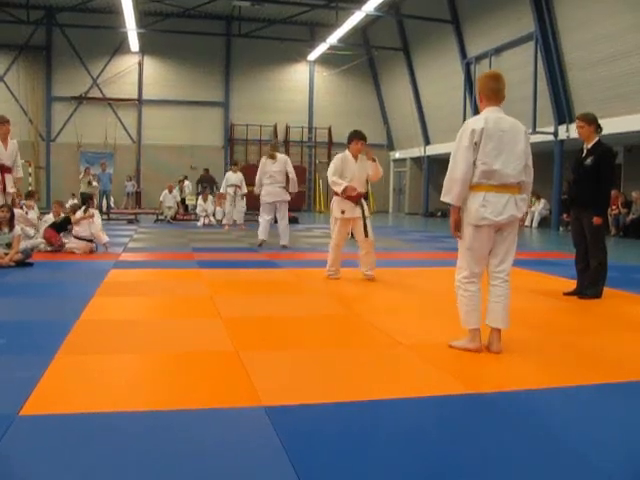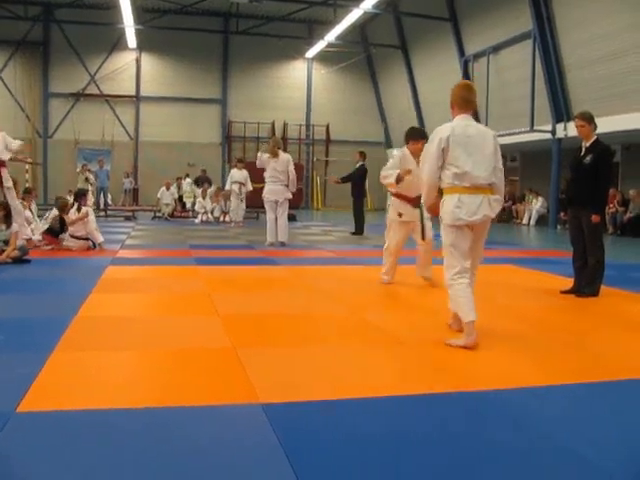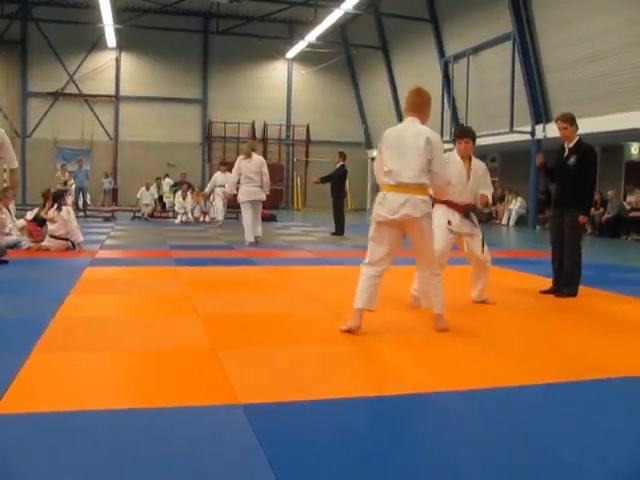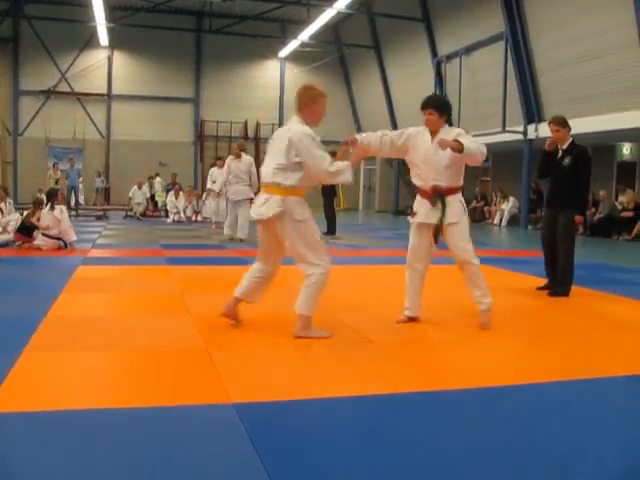
dt=0.7s
person 1, frame 1
left shoulder: (474, 125)
right shoulder: (519, 129)
left elbow: (460, 170)
right elbow: (527, 173)
left wrist: (455, 208)
right wrist: (519, 207)
left hip: (481, 203)
right hip: (509, 204)
left knee: (468, 274)
right knee: (501, 274)
left ankle: (473, 336)
right ankle: (495, 337)
person 1, frame 2
left shoulder: (443, 132)
right shoulder: (489, 135)
left elbow: (429, 173)
right elbow: (499, 175)
left wrist: (430, 202)
right wrist: (494, 205)
left hip: (457, 203)
right hip: (484, 203)
left knee: (456, 270)
right knee: (469, 267)
left ankle: (469, 332)
right ankle: (458, 318)
person 1, frame 3
left shoulder: (480, 167)
right shoulder: (445, 160)
left elbow: (485, 188)
left wrist: (485, 198)
left hip: (467, 217)
right hip: (445, 213)
left knee: (482, 258)
right knee: (436, 252)
left ankle: (478, 295)
right ankle: (416, 294)
person 1, frame 4
left shoulder: (457, 135)
right shoulder: (413, 136)
left elbow: (479, 153)
right elbow: (384, 141)
left wrist: (458, 146)
right wrist: (358, 140)
left hip: (451, 204)
right hip: (424, 204)
left knee: (464, 255)
right knee: (416, 260)
left ankle: (483, 305)
right ankle: (413, 311)
person 2, frame 1
left shoulder: (365, 161)
right shoulder: (340, 159)
left elbow: (375, 177)
right elbow: (332, 178)
left wrist: (372, 160)
right wrist: (345, 187)
left hip: (359, 204)
right hip: (342, 203)
left knee: (366, 239)
right knee: (337, 240)
left ankle: (368, 270)
right ankle: (332, 271)
person 2, frame 2
right shoulder: (398, 156)
right elbow: (384, 176)
right wrist: (398, 174)
left hip: (417, 206)
right hip: (399, 204)
left knee: (427, 240)
right knee: (394, 244)
left ankle: (425, 272)
right ankle: (387, 274)
person 2, frame 3
left shoulder: (388, 134)
right shoulder: (431, 137)
left elbow: (379, 174)
right elbow: (440, 179)
right wrist: (435, 191)
left hip: (388, 201)
right hip: (417, 203)
left knee: (374, 263)
right knee: (427, 265)
left ankle: (356, 319)
right ankle: (438, 318)
person 2, frame 4
left shoulder: (283, 132)
right shoulder: (304, 134)
right elbow: (325, 172)
right wrist: (352, 163)
left hip: (270, 202)
right hip: (288, 205)
left knee: (266, 263)
right knee: (318, 264)
left ankle: (232, 305)
right ankle: (303, 325)
person 3, frame 1
left shoulder: (605, 151)
right shoulder: (581, 152)
left elbow: (607, 185)
left wrist: (600, 212)
right wrist: (570, 208)
left hip: (593, 210)
right hip: (578, 209)
left knee: (595, 250)
right knee: (580, 249)
left ankle: (594, 288)
right ankle: (582, 286)
person 3, frame 2
left shoulder: (603, 150)
right shoulder: (579, 151)
left elbow: (604, 183)
left wrist: (599, 211)
right wrist: (567, 207)
left hip: (591, 208)
right hip: (575, 207)
left knee: (593, 248)
right knee: (578, 248)
left ankle: (591, 287)
right ankle: (579, 284)
person 3, frame 3
left shoulder: (586, 151)
right shoulder: (561, 151)
left elbow: (590, 183)
left wrist: (585, 211)
right wrist: (543, 165)
left hip: (575, 207)
right hip: (559, 205)
left knee: (571, 247)
right knee: (557, 246)
left ankle: (569, 287)
right ankle: (558, 284)
person 3, frame 4
left shoulder: (580, 152)
right shoulder: (553, 151)
left elbow: (584, 184)
right elbow: (542, 174)
left wrist: (581, 211)
right wrist: (547, 152)
left hip: (569, 207)
right hip: (552, 204)
left knee: (565, 247)
right knee: (547, 243)
left ankle: (562, 286)
right ankle: (553, 281)
